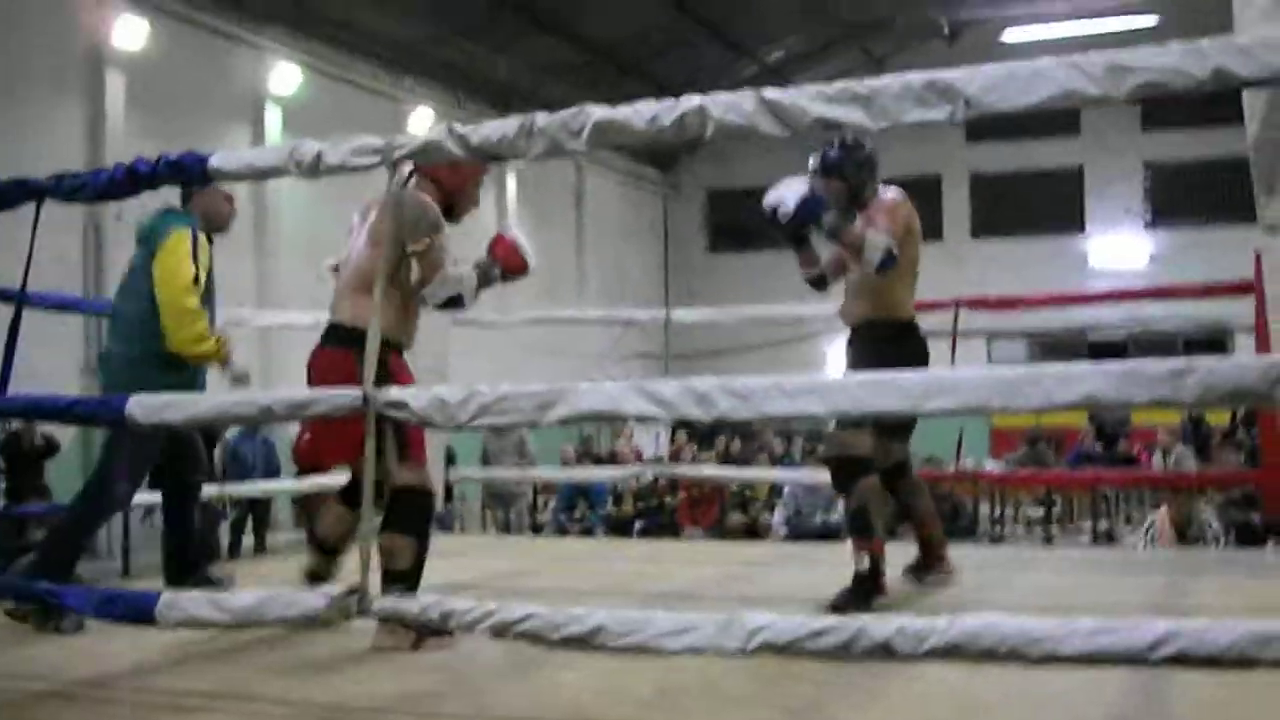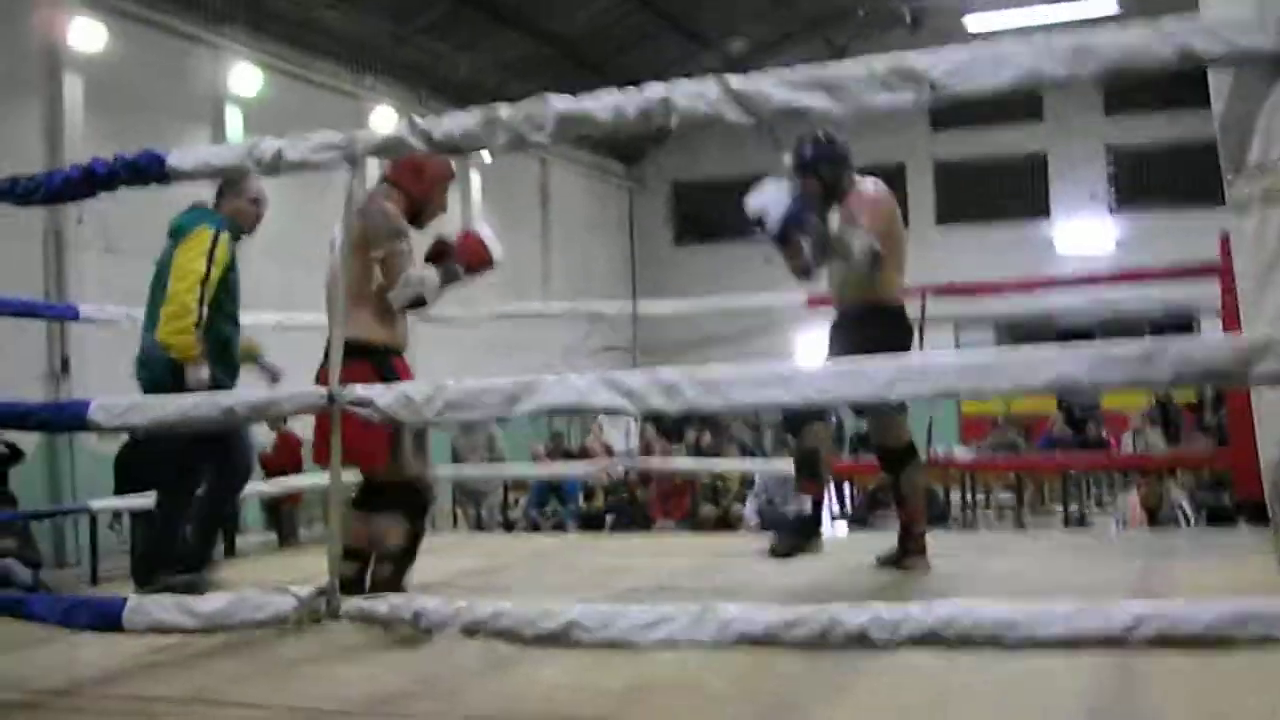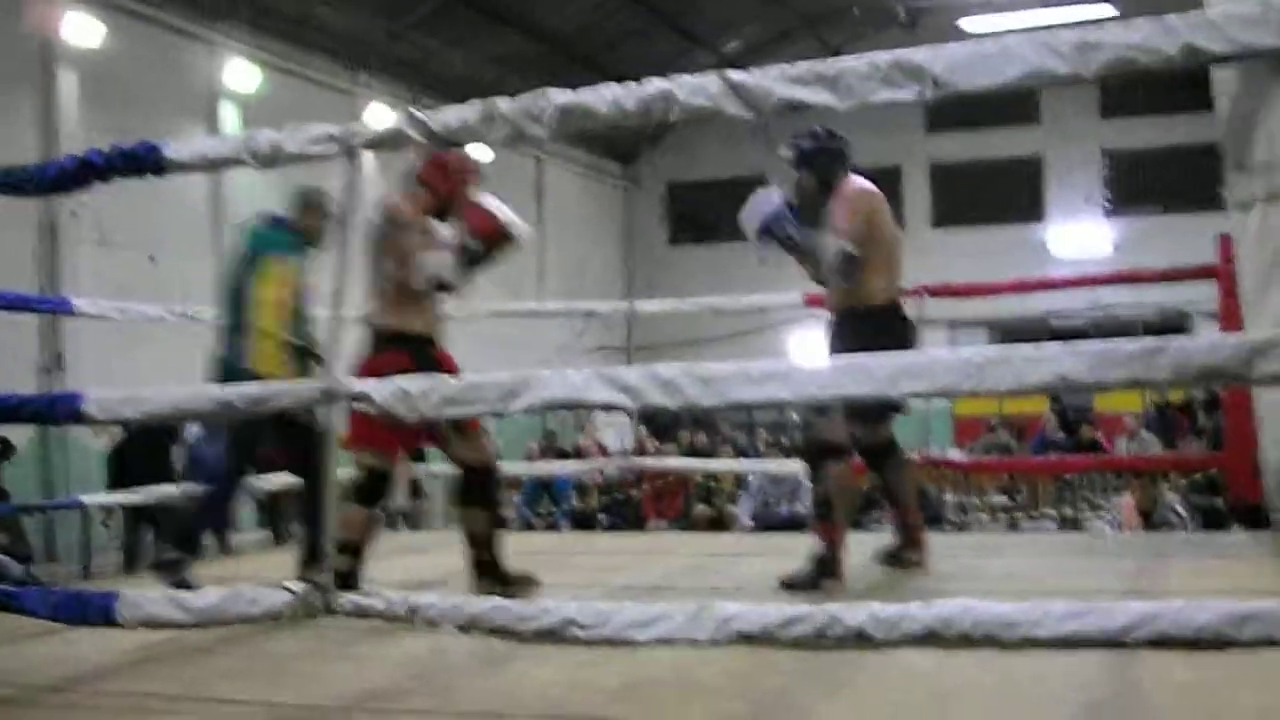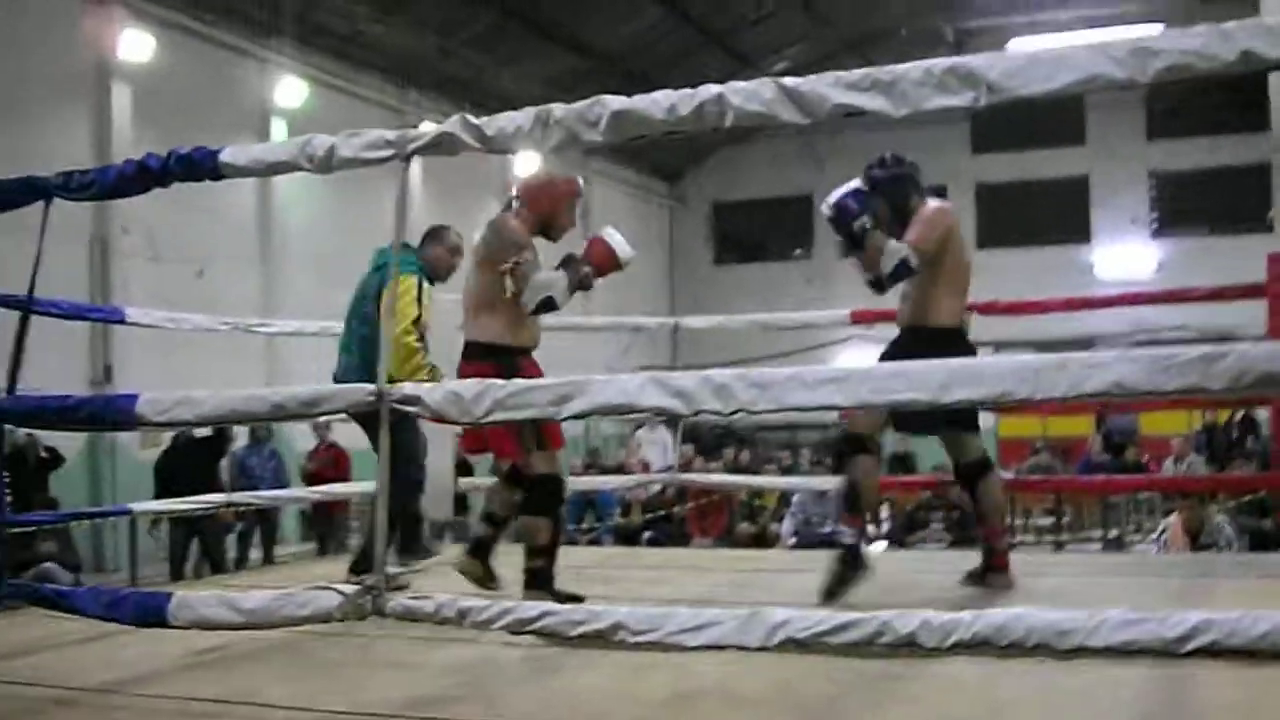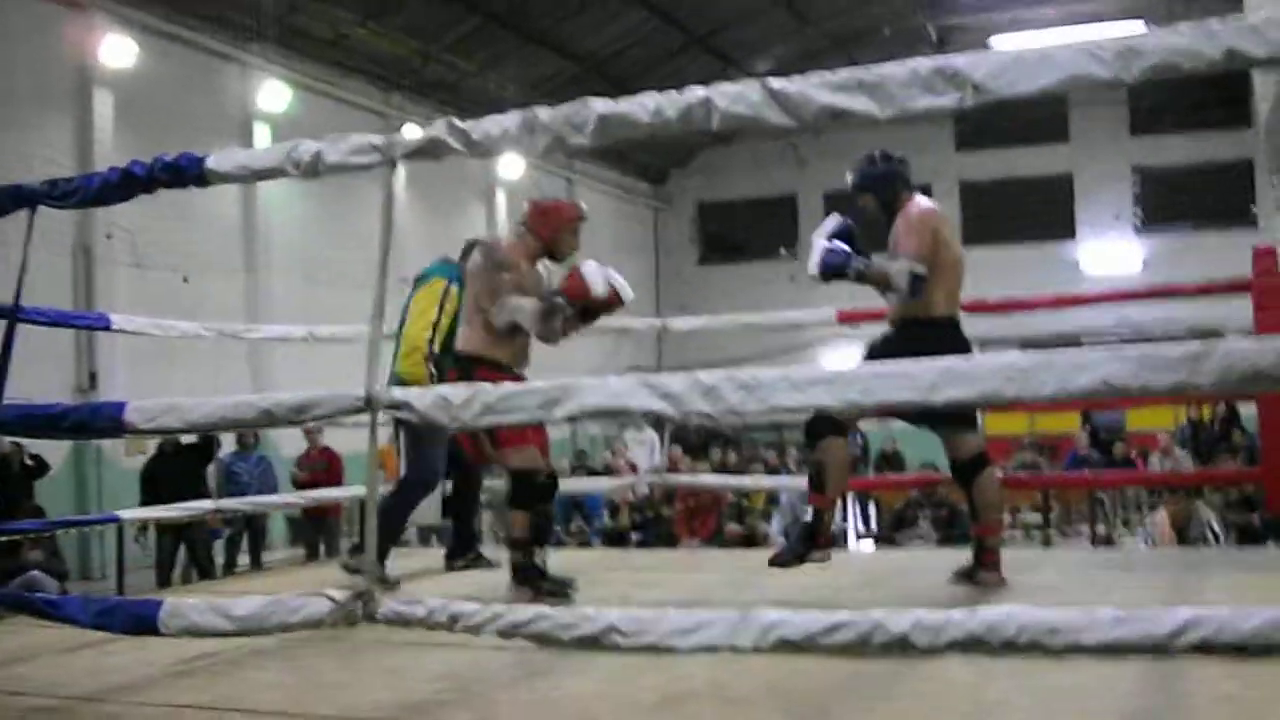
dt=0.3s
person 1, frame 1
left shoulder: (890, 204)
right shoulder: (860, 218)
left elbow: (880, 260)
right elbow: (820, 279)
left wrist: (826, 219)
right wrist: (798, 235)
left hip: (889, 342)
right hip: (873, 343)
left knee: (849, 452)
right knee: (890, 458)
left ankle: (869, 576)
right ankle: (933, 554)
person 1, frame 2
left shoulder: (871, 197)
right shoulder: (843, 212)
left elbow: (868, 257)
right elbow: (804, 268)
left wrist: (809, 222)
right wrist: (781, 228)
left hip: (876, 326)
right hip: (860, 327)
left knee: (809, 402)
right knee: (892, 439)
left ankle: (809, 519)
right ankle: (913, 546)
person 1, frame 3
left shoulder: (855, 194)
right shoulder: (849, 200)
left elbow: (841, 263)
right elbow: (827, 272)
left wrist: (787, 231)
right wrist: (787, 233)
left hip: (870, 328)
right hip: (874, 328)
left knee: (827, 434)
right knee: (874, 434)
left ankle: (829, 561)
right ankle: (911, 541)
person 1, frame 4
left shoulder: (934, 214)
right shoulder: (923, 224)
left elbow: (898, 267)
right elbow: (880, 280)
left wrist: (863, 224)
right wrist: (856, 238)
left hip: (927, 346)
right hip: (949, 349)
left knee: (857, 427)
right knee: (971, 456)
left ankle: (853, 550)
right ankle: (997, 564)
person 1, frame 5
left shoulder: (917, 214)
right shoulder: (924, 216)
left elbow: (911, 281)
right elbow: (897, 285)
left wrist: (851, 264)
right wrist: (854, 259)
left hip: (919, 340)
right hip: (945, 342)
left knee: (831, 415)
right knee: (969, 453)
left ankle: (817, 534)
right ankle: (988, 561)
person 2, frame 1
left shoulder: (380, 208)
right shoulder: (418, 208)
right elbow: (444, 290)
right wrist: (492, 269)
left hip: (337, 352)
right hip: (364, 360)
left knee: (368, 479)
right knee: (411, 487)
left ankle: (314, 581)
right ankle: (397, 619)
person 2, frame 2
left shoulder: (363, 220)
right shoulder: (382, 217)
right elbow: (406, 293)
left wrist: (436, 267)
right wrist: (457, 267)
left hip: (347, 365)
right hip: (371, 367)
left knee: (384, 481)
right knee: (411, 484)
left ankle: (349, 589)
right ankle: (379, 592)
person 2, frame 3
left shoulder: (417, 223)
right shoulder: (399, 214)
left elbow: (435, 275)
right elbow: (430, 278)
left wrist: (478, 247)
right wrist: (476, 243)
left hip: (391, 356)
right hip: (411, 357)
left knee: (373, 476)
right knee: (478, 463)
left ankle: (342, 582)
right ankle: (487, 573)
person 2, frame 4
left shoulder: (511, 238)
right shoulder: (504, 232)
right elbow: (539, 298)
left wrist: (571, 273)
right wrist: (586, 269)
left hip: (493, 364)
right hip: (501, 365)
left knee: (521, 468)
right knee: (544, 473)
left ankle: (478, 552)
right ankle: (537, 584)
person 2, frame 5
left shoulder: (532, 270)
right shoulder: (496, 255)
left elbow: (550, 331)
right elbow: (508, 318)
left wrist: (589, 308)
right wrist: (564, 298)
left hip: (507, 379)
right hip: (478, 375)
left knee: (542, 475)
right knee: (527, 471)
left ankle: (531, 567)
right ankle: (524, 577)
person 3, frame 1
left shoulder: (172, 239)
right shoulder: (183, 238)
right elbow: (181, 308)
right wrist: (219, 352)
left hip: (159, 384)
right hip: (147, 386)
left knee: (189, 472)
right knee: (109, 491)
left ankle: (185, 572)
person 3, frame 2
left shoulder: (207, 237)
right shoulder: (210, 234)
right elbow: (183, 297)
left wrist: (251, 356)
right wrist: (192, 360)
left hip: (166, 374)
right hip: (190, 375)
left knee: (179, 477)
right knee: (232, 469)
left ankle: (157, 570)
right ankle: (181, 566)
person 3, frame 3
left shoulder: (265, 247)
right shoulder: (285, 258)
right elbow: (273, 327)
left wrist: (308, 352)
right wrist: (290, 383)
left hip: (240, 376)
right hip: (270, 382)
left knee: (234, 472)
right knee: (312, 468)
left ankle: (182, 551)
right ankle: (314, 561)
person 3, frame 4
left shoulder: (386, 270)
right shoulder: (410, 278)
right elbow: (401, 338)
right wrist: (430, 380)
left hip: (357, 383)
right hip: (378, 387)
left knee: (409, 467)
right knee: (405, 478)
left ankle: (410, 543)
right ankle: (364, 567)
person 3, frame 5
left shoulder: (456, 290)
right shoulder: (443, 284)
right elbow: (417, 338)
right wrist: (424, 387)
left knee: (469, 470)
right knee: (422, 478)
left ankle: (463, 551)
right ankle: (367, 554)
